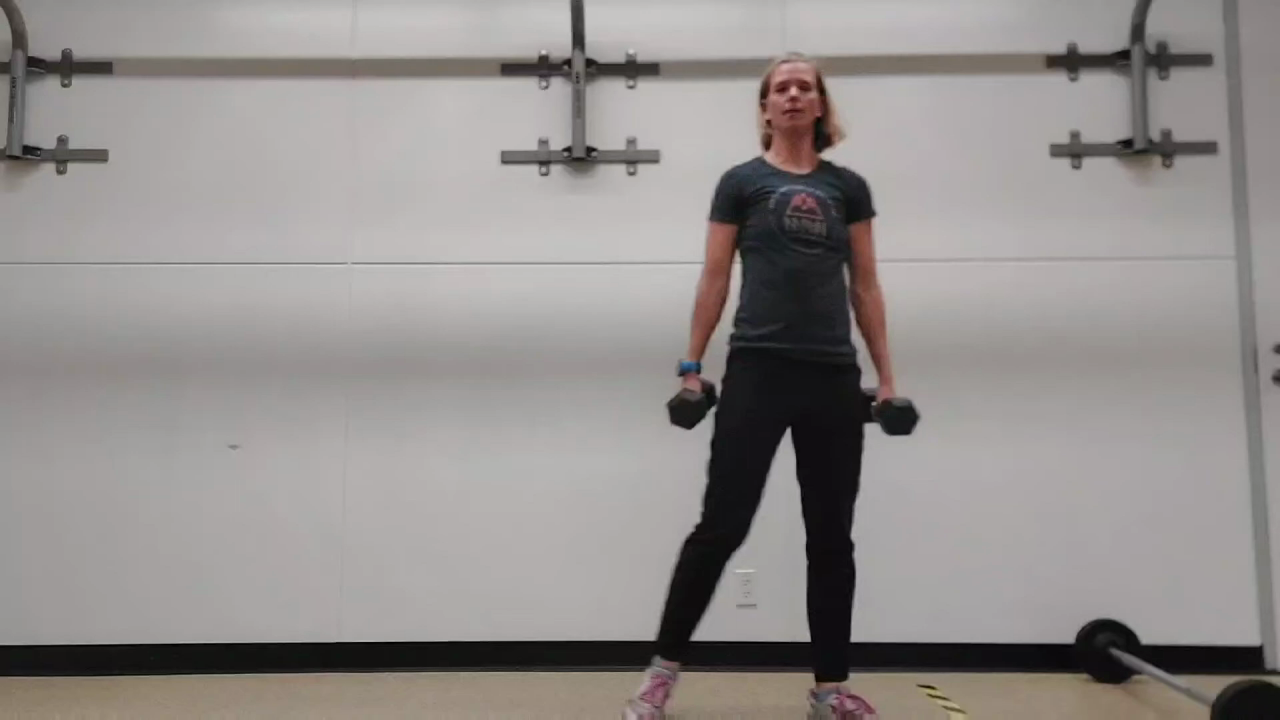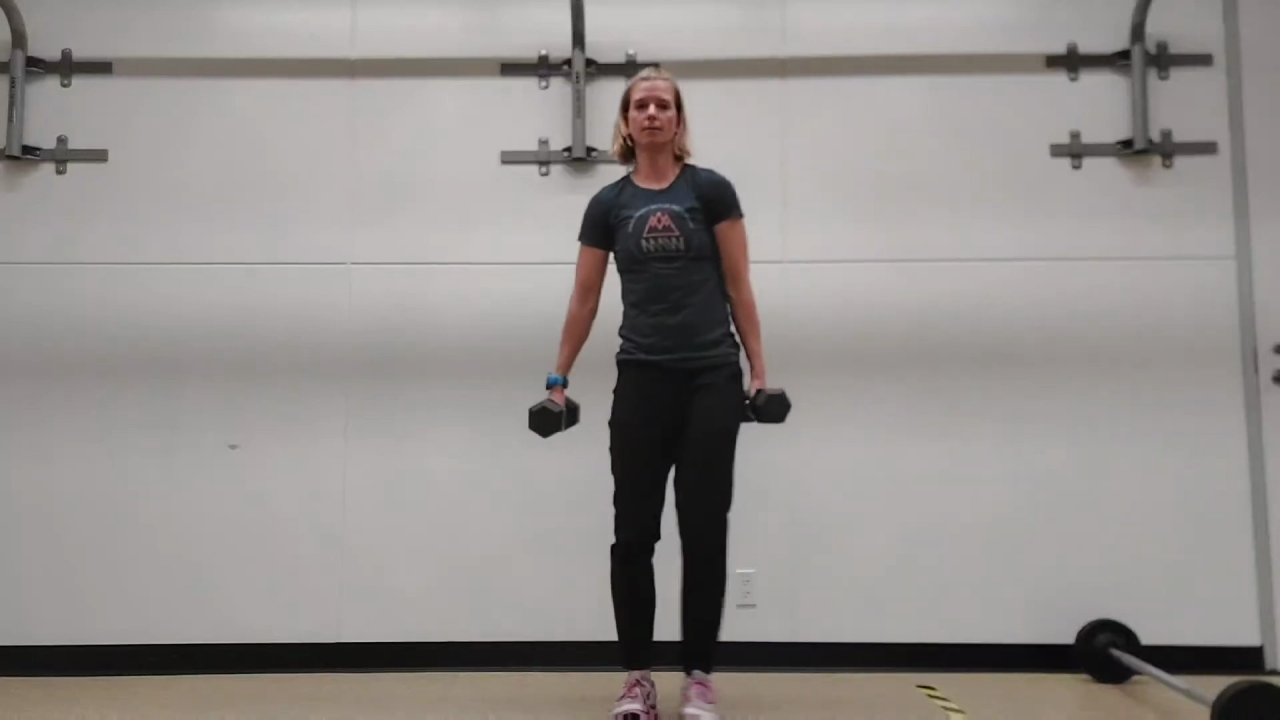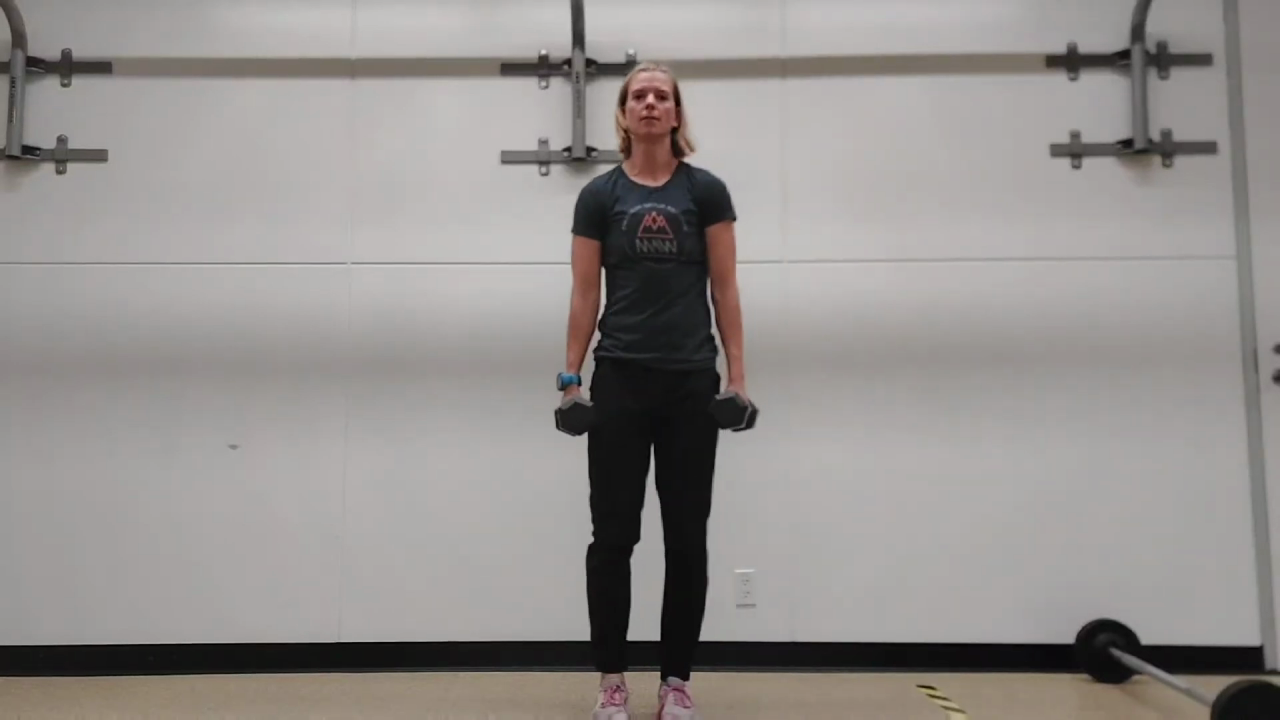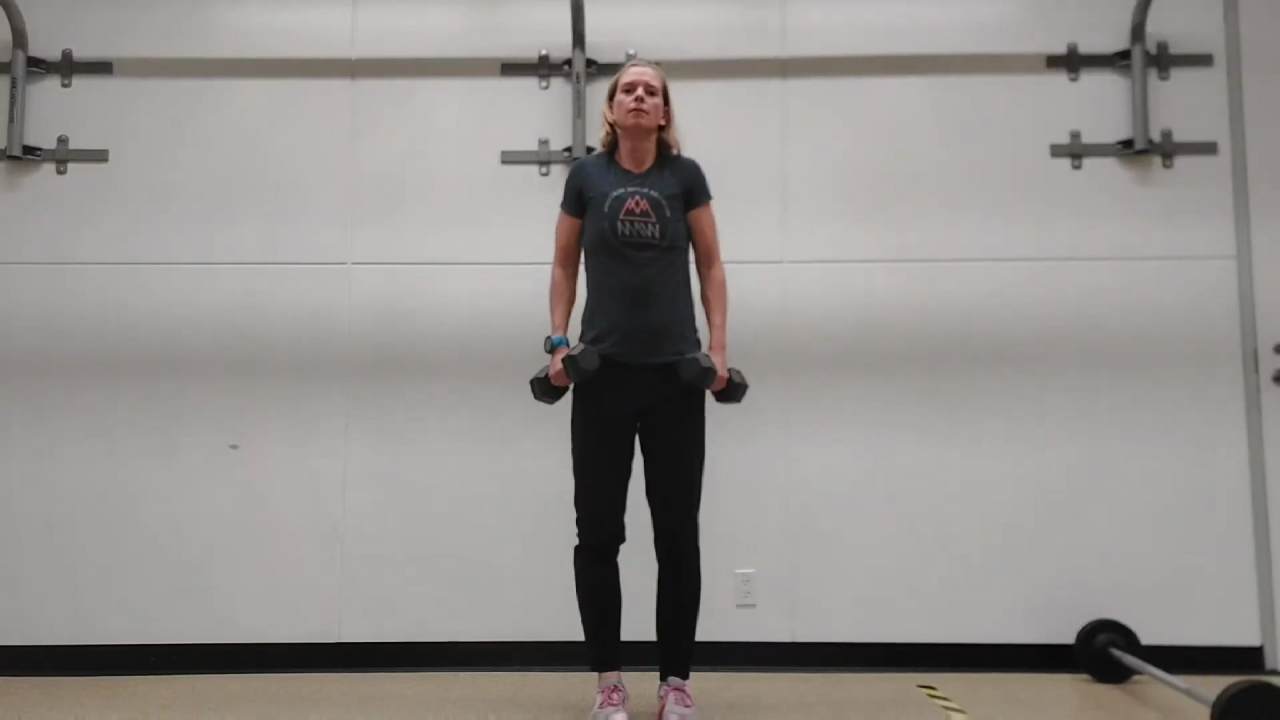
dt=0.7s
person 1, frame 1
left shoulder: (849, 187)
right shoulder: (741, 182)
left elbow: (865, 285)
right elbow: (714, 279)
left wrist: (886, 374)
right wrist: (691, 366)
left hip: (832, 375)
right hip: (759, 369)
left knee: (832, 535)
right knee: (722, 525)
person 1, frame 2
left shoulder: (711, 188)
right shoulder: (607, 204)
left elbow: (738, 284)
right elbow: (584, 299)
left wrist: (758, 369)
right wrist: (559, 378)
left hip: (711, 376)
right hip: (640, 379)
left knee: (705, 526)
right knee: (633, 533)
person 1, frame 3
left shoulder: (706, 190)
right shoulder: (599, 195)
left elbow: (725, 289)
right elbow: (585, 294)
left wrist: (738, 374)
right wrist: (570, 377)
left hip: (691, 380)
right hip: (620, 378)
left knee: (687, 535)
right knee: (613, 532)
person 1, frame 4
left shoulder: (685, 174)
right shoulder: (587, 174)
left elbow: (710, 267)
right elbow: (564, 267)
left wrist: (717, 347)
right wrist: (558, 340)
left hip: (674, 376)
right hip: (603, 375)
left knee: (678, 531)
right knee: (598, 530)
